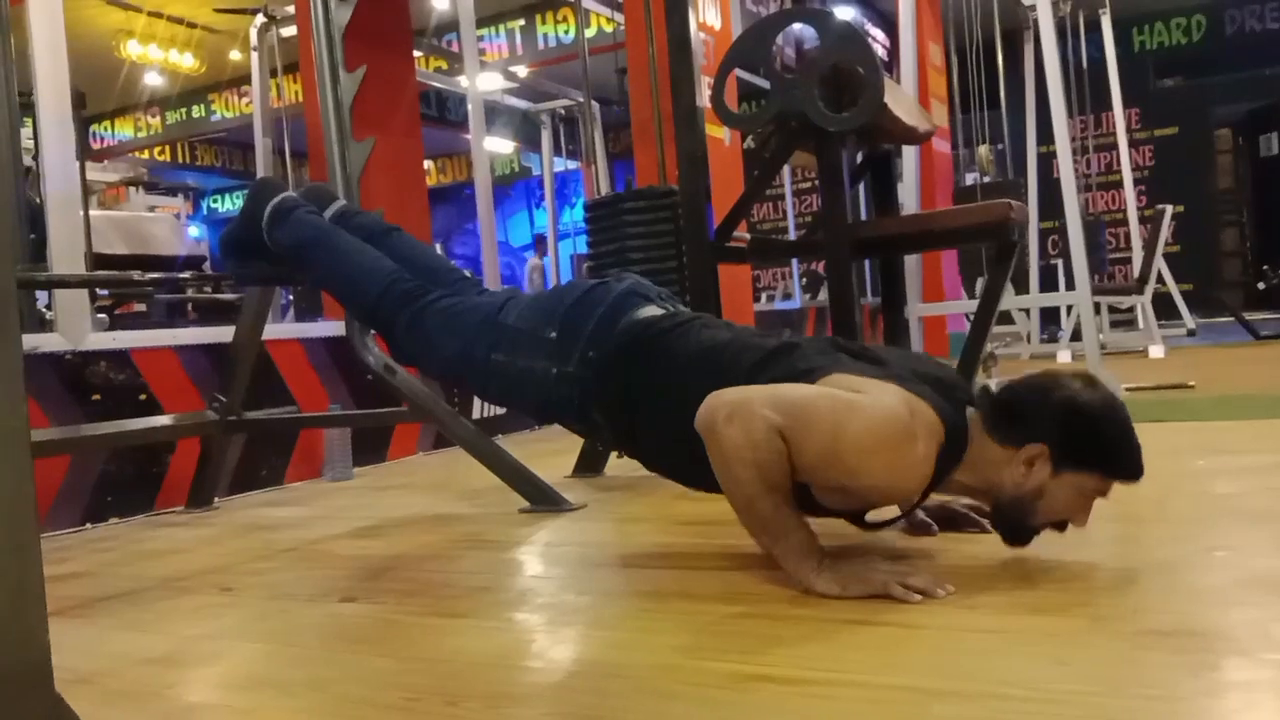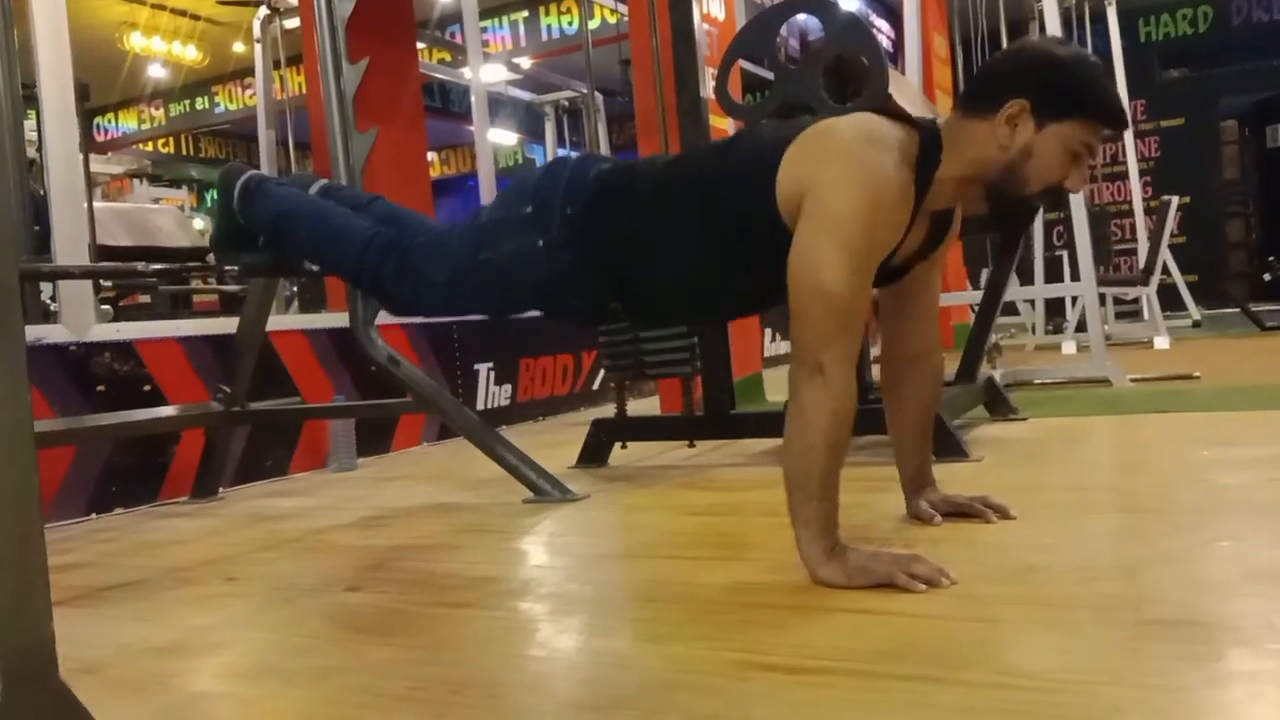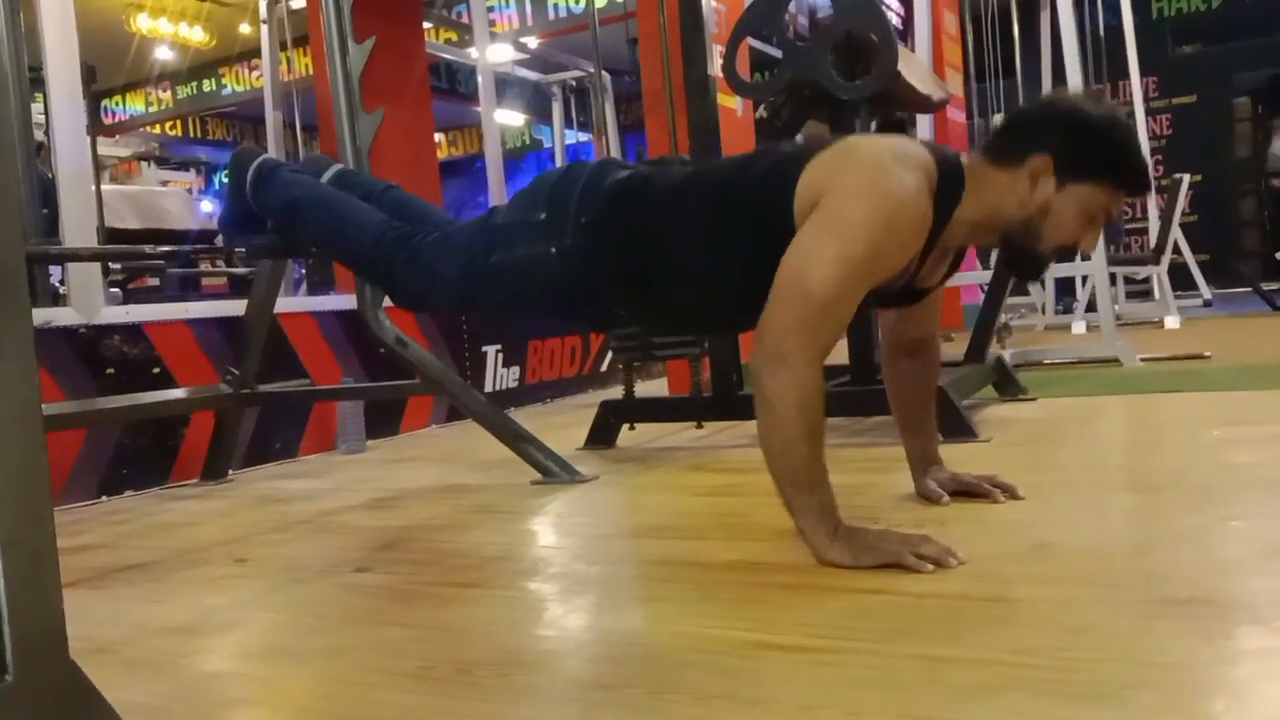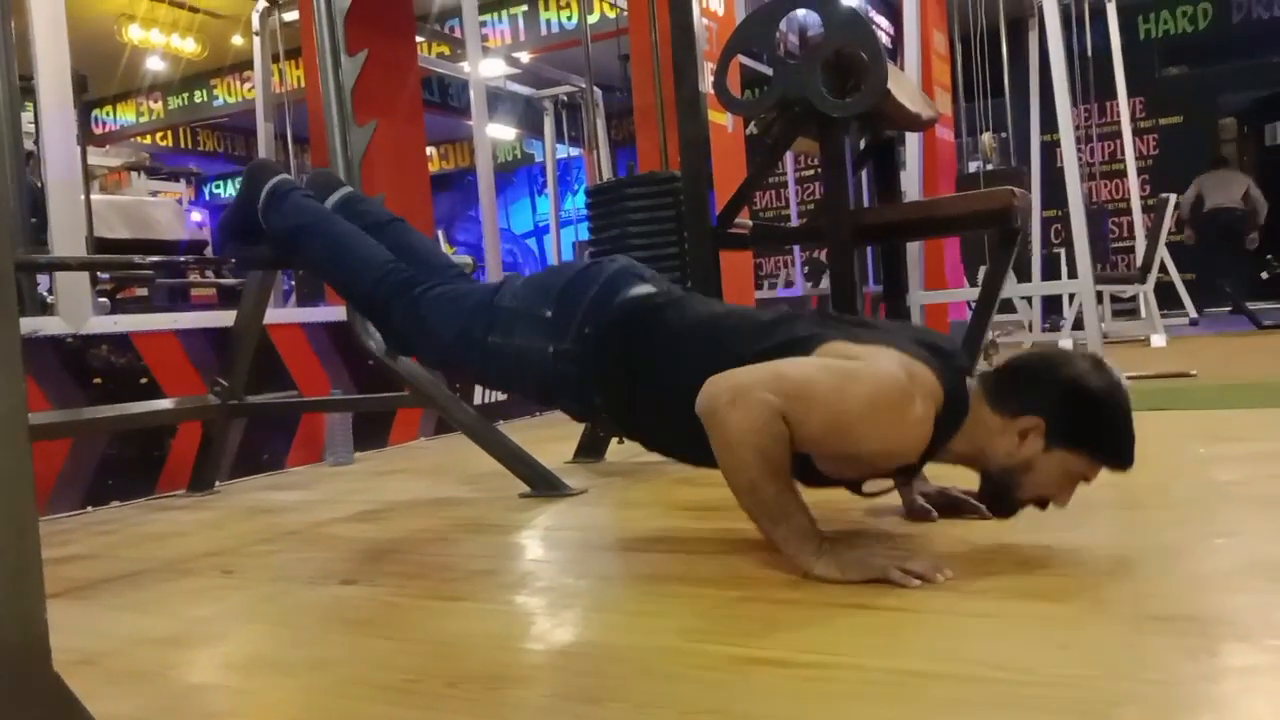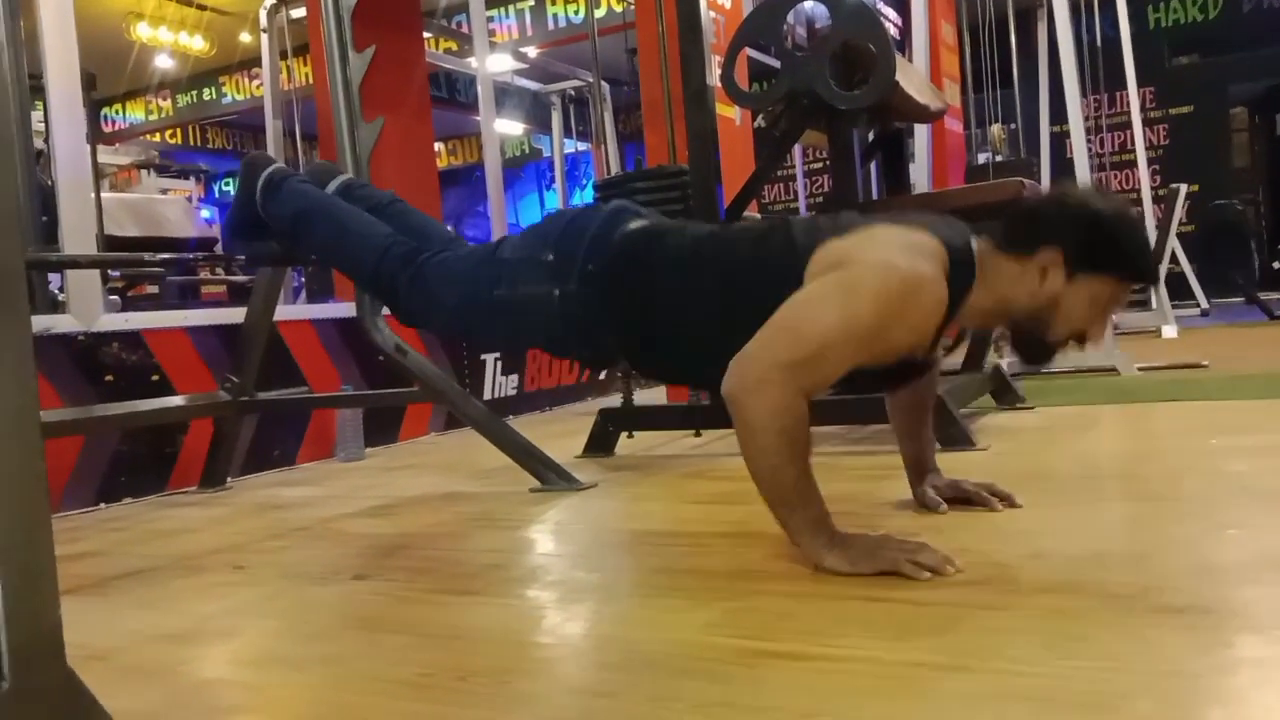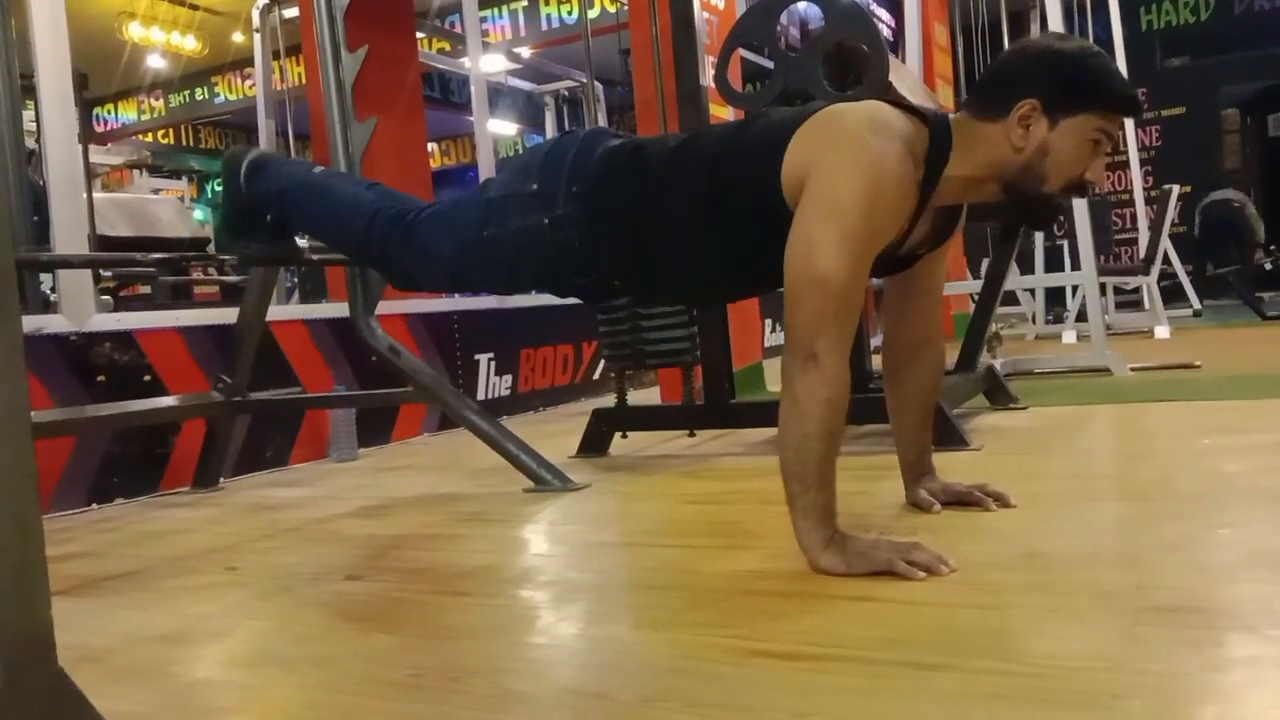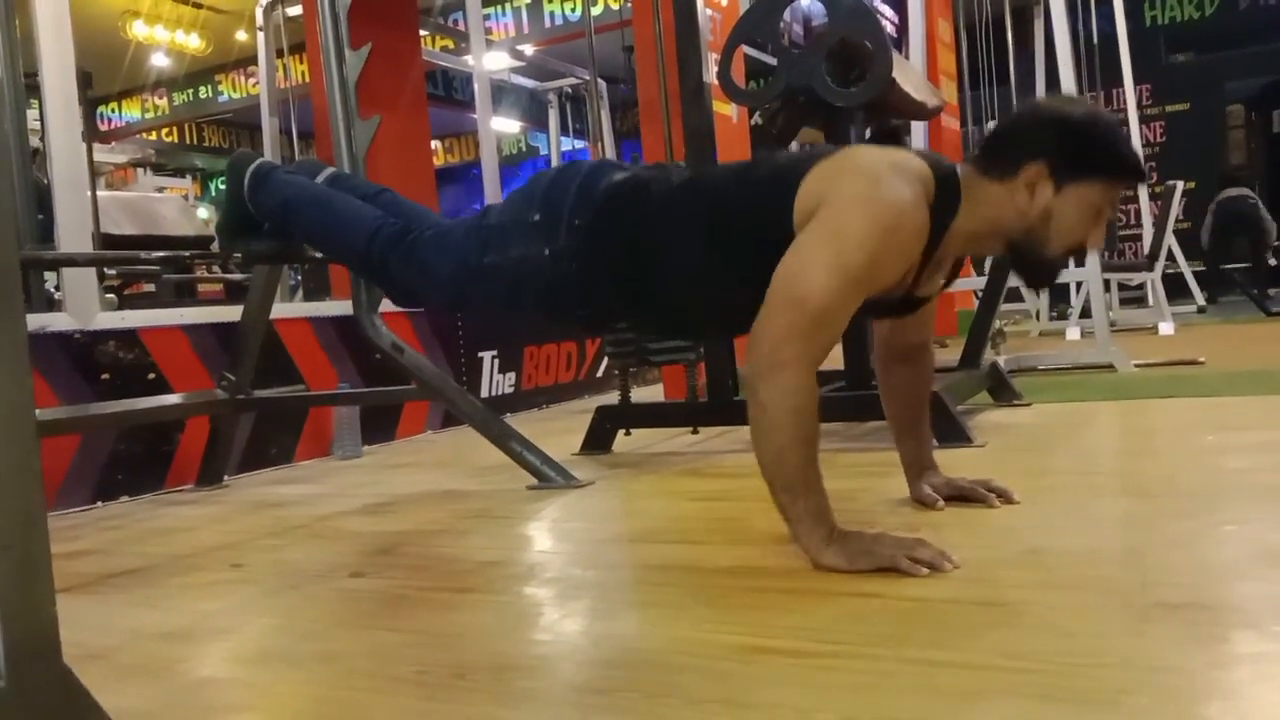
dt=0.7s
person 1, frame 1
left shoulder: (948, 407)
right shoulder: (904, 439)
right elbow: (730, 419)
left wrist: (909, 503)
right wrist: (814, 565)
left hip: (645, 327)
right hip: (596, 360)
left knee: (457, 299)
right knee: (415, 319)
left ankle: (328, 213)
right ankle: (277, 219)
person 1, frame 2
left shoulder: (939, 194)
right shoulder: (872, 174)
left elbow: (913, 348)
right elbow: (822, 368)
left wrist: (920, 488)
right wrist: (824, 552)
left hip: (615, 253)
right hip: (574, 230)
left knee: (421, 263)
right knee: (400, 272)
left ankle: (317, 193)
right ankle: (258, 202)
person 1, frame 3
left shoulder: (949, 223)
right shoulder: (894, 200)
left elbow: (909, 341)
right elbow: (783, 356)
left wrist: (926, 466)
right wrist: (827, 532)
left hip: (632, 243)
right hip: (588, 235)
left knee: (432, 250)
right knee: (412, 266)
left ankle: (331, 178)
right ankle: (266, 184)
person 1, frame 4
left shoulder: (944, 376)
right shoulder: (900, 409)
right elbow: (733, 400)
left wrist: (913, 487)
right wrist: (812, 550)
left hip: (639, 310)
right hip: (591, 338)
left knee: (439, 294)
right knee: (414, 309)
left ankle: (330, 198)
right ankle: (275, 200)
person 1, frame 5
left shoulder: (960, 277)
right shoulder: (907, 278)
left elbow: (903, 366)
right elbow: (757, 383)
left wrist: (924, 477)
right wrist: (824, 542)
left hip: (642, 275)
right hip: (596, 277)
left knee: (442, 264)
right knee: (417, 280)
left ankle: (338, 189)
right ankle: (275, 193)
person 1, frame 6
left shoulder: (945, 187)
right shoulder: (876, 163)
left elbow: (913, 337)
right elbow: (814, 355)
left wrist: (919, 475)
right wrist: (822, 539)
left hip: (622, 229)
right hip: (578, 207)
left knee: (417, 245)
right knee: (406, 247)
left ankle: (286, 184)
right ankle: (263, 181)
person 1, frame 7
left shoulder: (945, 228)
right shoulder: (892, 211)
left elbow: (903, 346)
right elbow: (777, 364)
left wrist: (921, 471)
right wrist: (822, 536)
left hip: (629, 234)
right hip: (583, 235)
left knee: (427, 248)
right knee: (409, 259)
left ankle: (322, 184)
right ankle: (264, 188)
